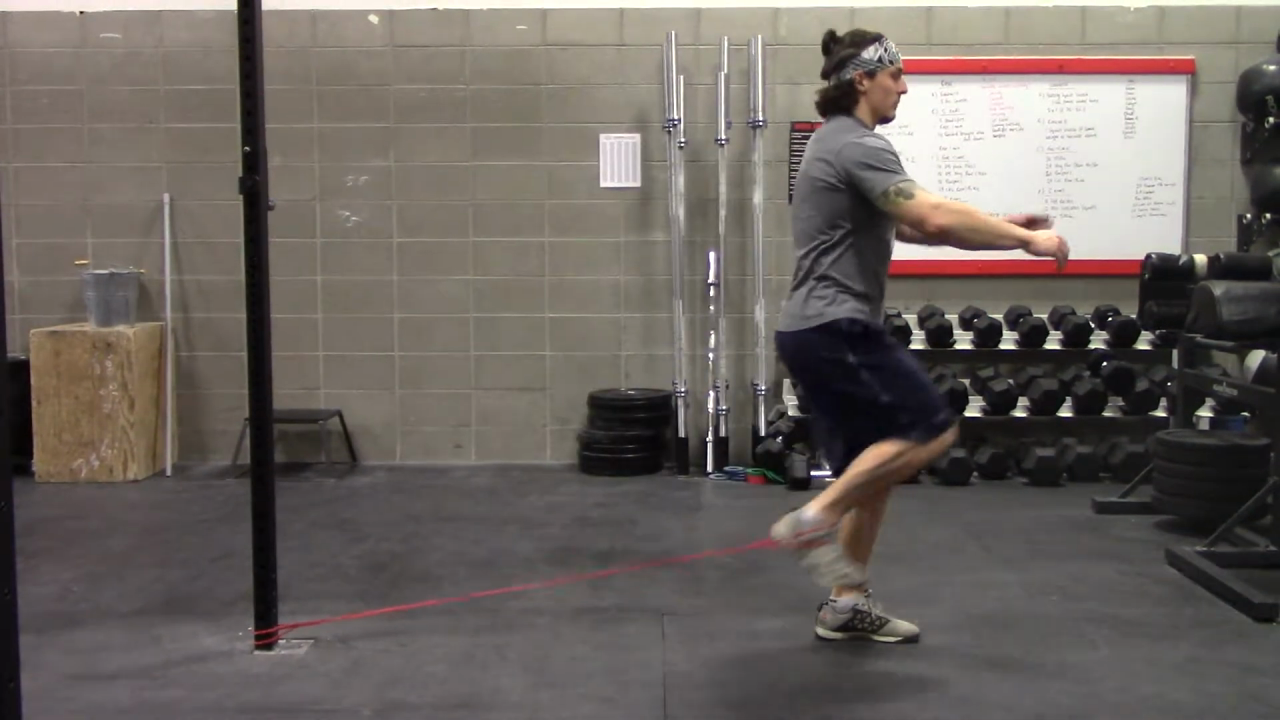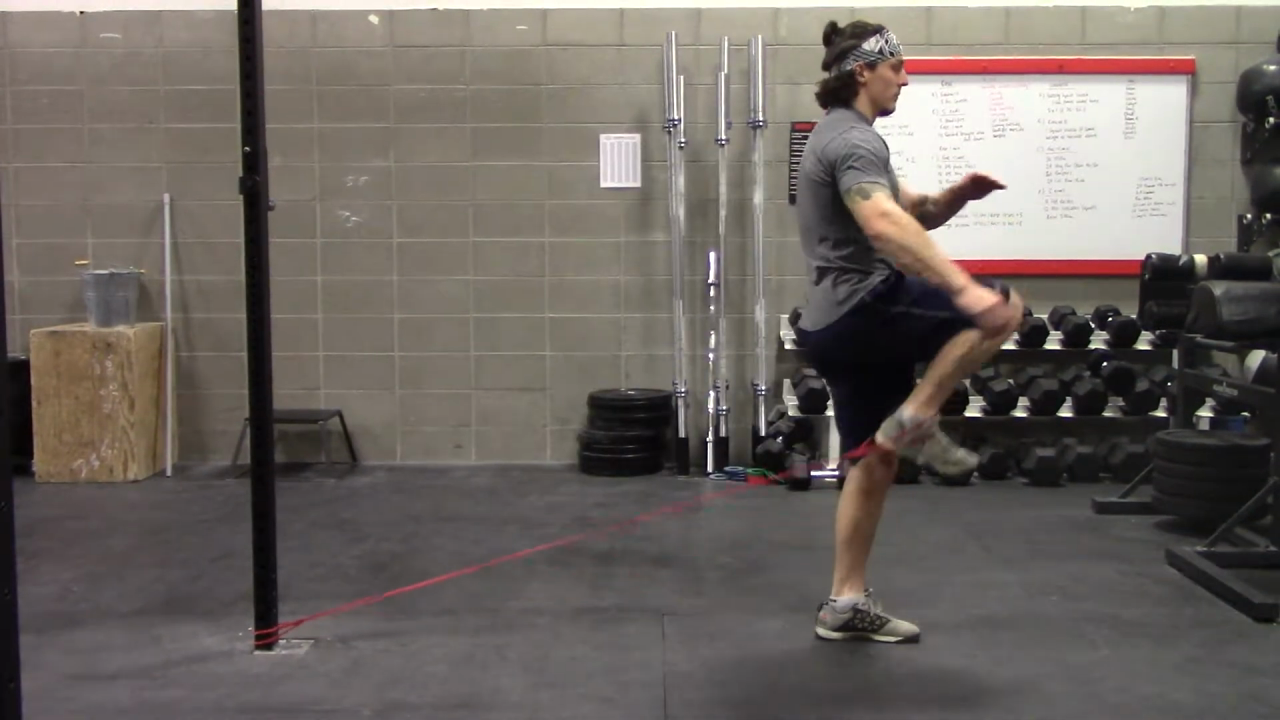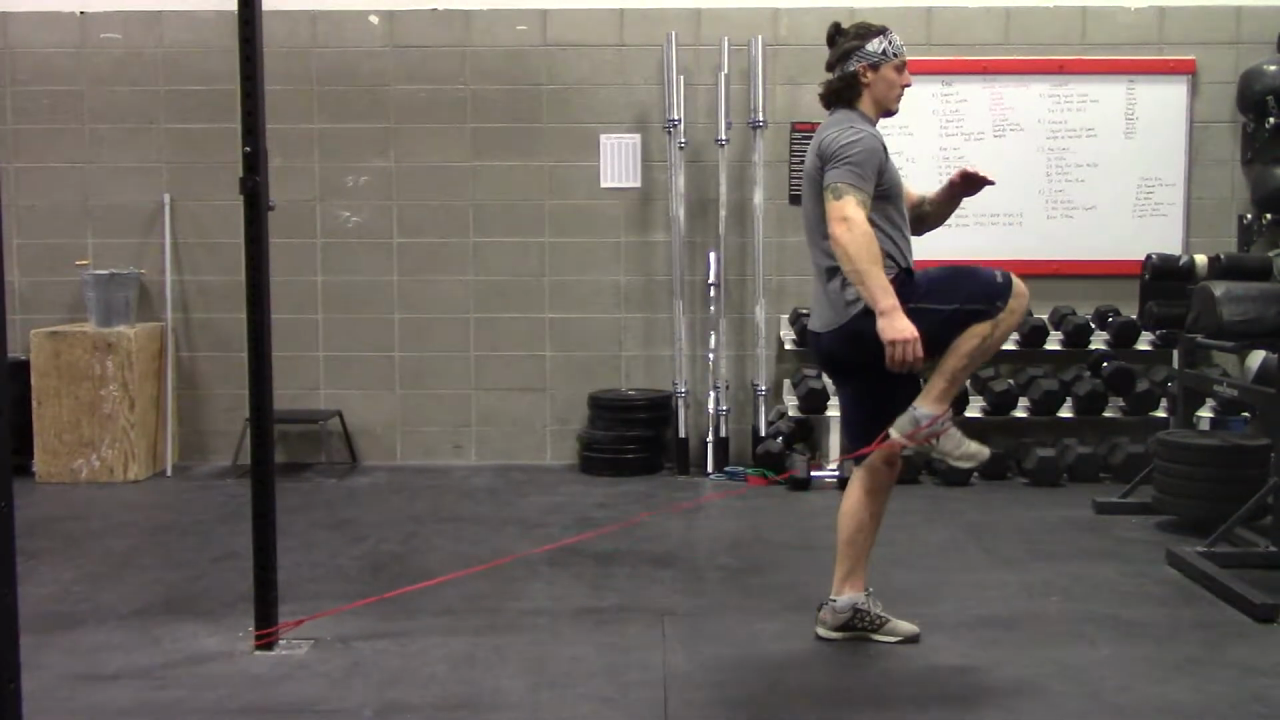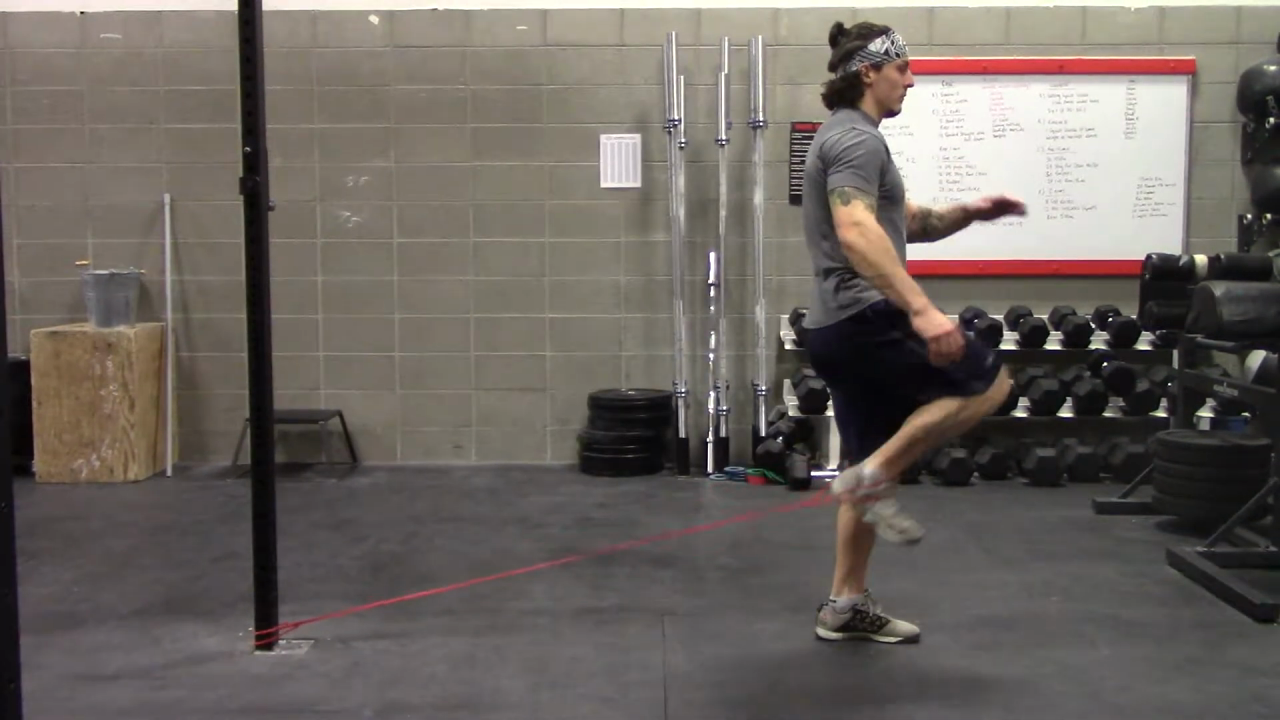
dt=0.2s
person 1, frame 1
left shoulder: (841, 142)
right shoulder: (859, 145)
left elbow: (916, 224)
right elbow: (931, 218)
left wrist: (1005, 225)
right wrist: (1027, 240)
left hip: (823, 331)
right hip: (833, 330)
left knee: (871, 474)
right knee: (929, 437)
left ankle: (845, 606)
right ankle: (815, 521)
person 1, frame 2
left shoulder: (844, 136)
right shoulder: (853, 138)
left elbow: (908, 215)
right elbow: (886, 226)
left wrist: (954, 196)
right wrist: (962, 291)
left hip: (840, 325)
right hip: (863, 309)
left knee: (875, 464)
right knee: (1000, 308)
left ankle: (846, 606)
right ankle: (915, 417)
person 1, frame 3
left shoulder: (850, 138)
right shoulder: (853, 136)
left elbow: (908, 217)
right elbow: (847, 228)
left wrist: (951, 191)
right wrist: (890, 311)
left hip: (847, 327)
right hip: (868, 317)
left knee: (877, 465)
right knee: (1007, 295)
left ankle: (845, 604)
right ankle: (924, 418)
person 1, frame 4
left shoulder: (852, 137)
right shoulder: (853, 137)
left elbow: (905, 223)
right elbow: (857, 233)
left wrist: (970, 211)
right wrist: (922, 308)
left hip: (844, 325)
right hip: (861, 317)
left knee: (878, 463)
right knee: (987, 386)
left ankle: (845, 604)
right ankle: (869, 480)
